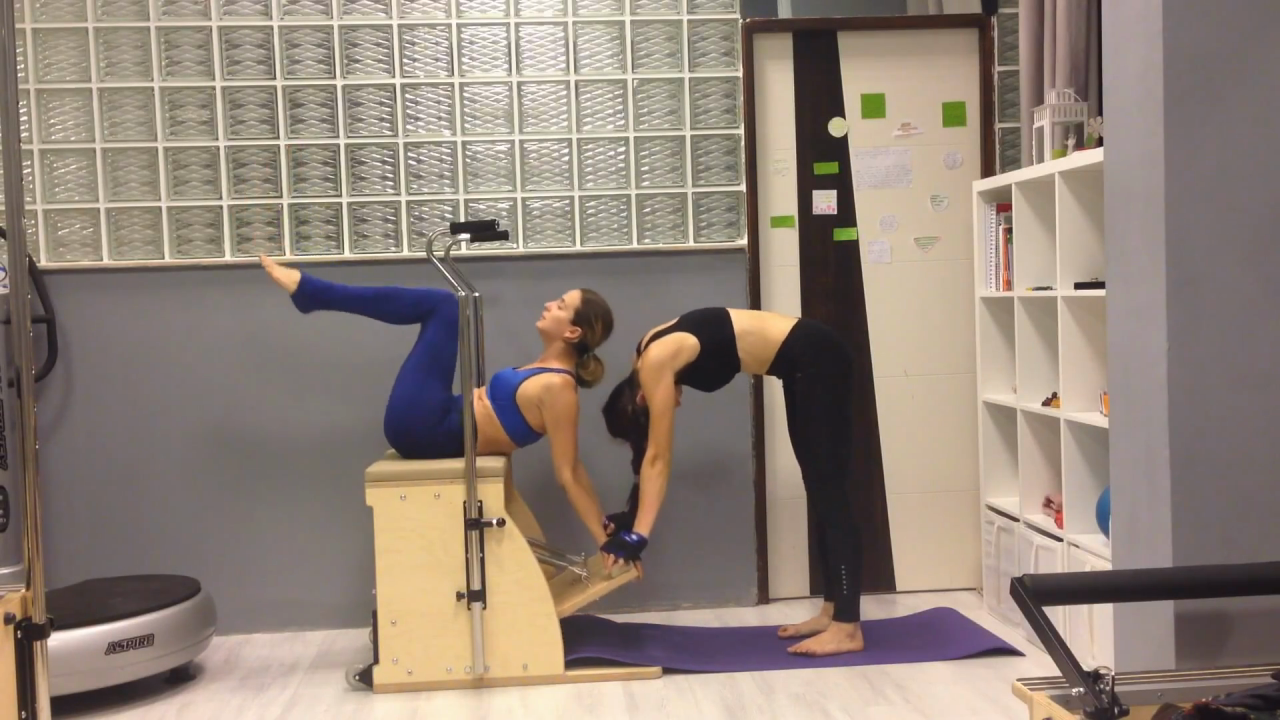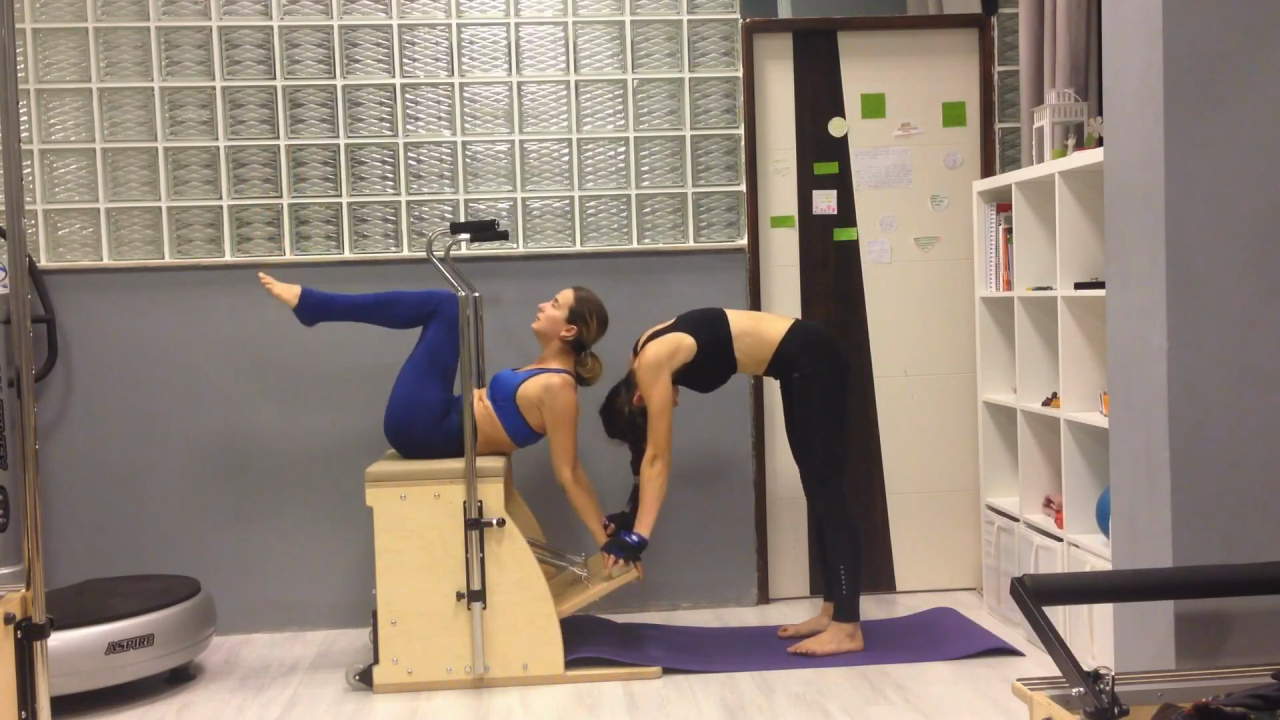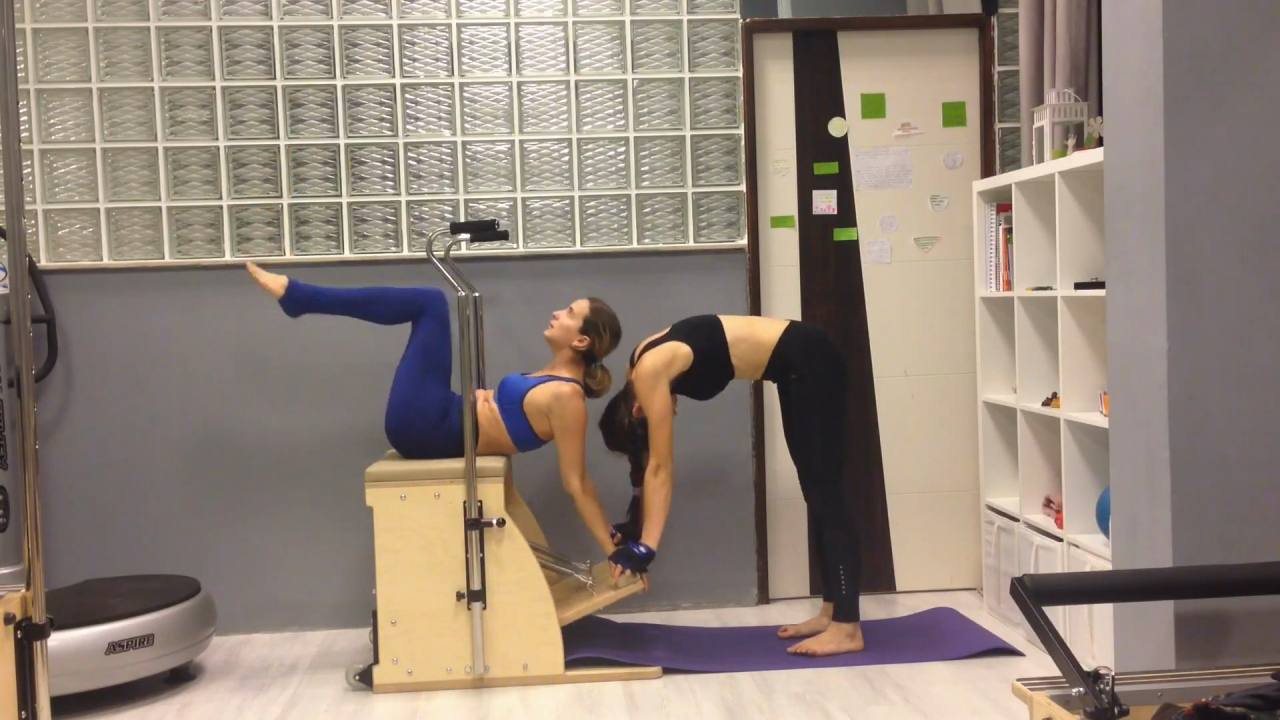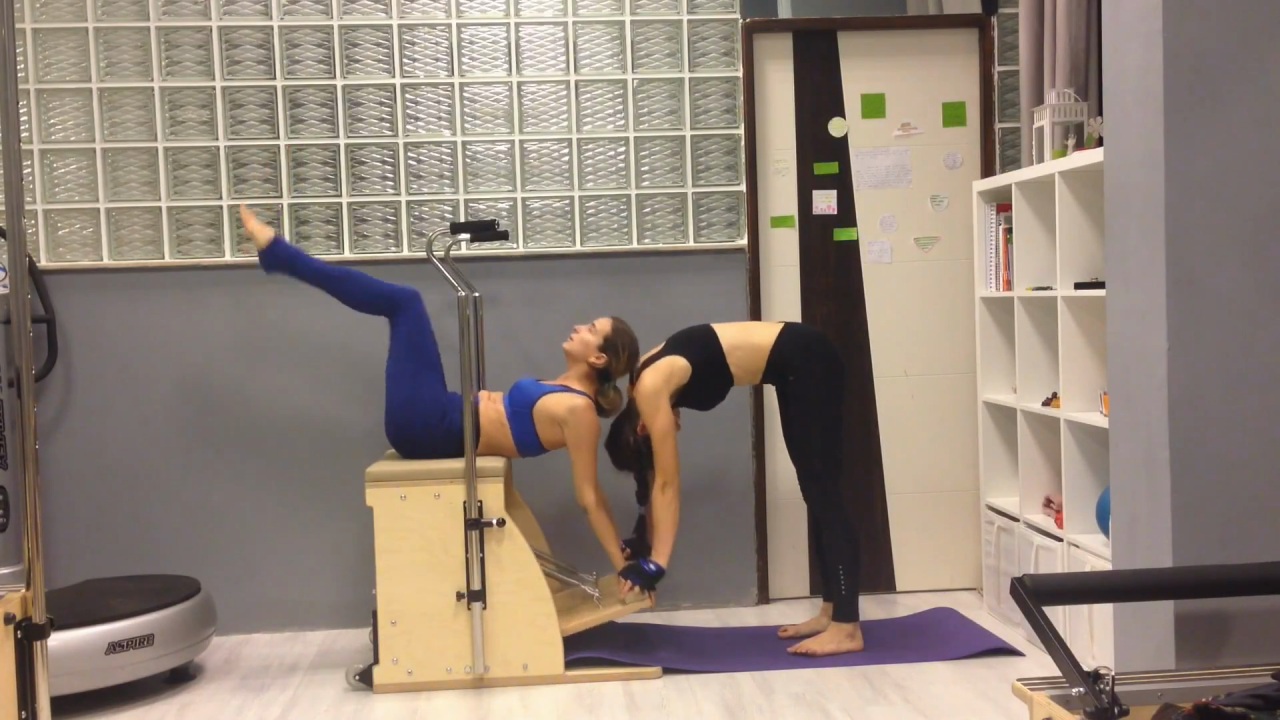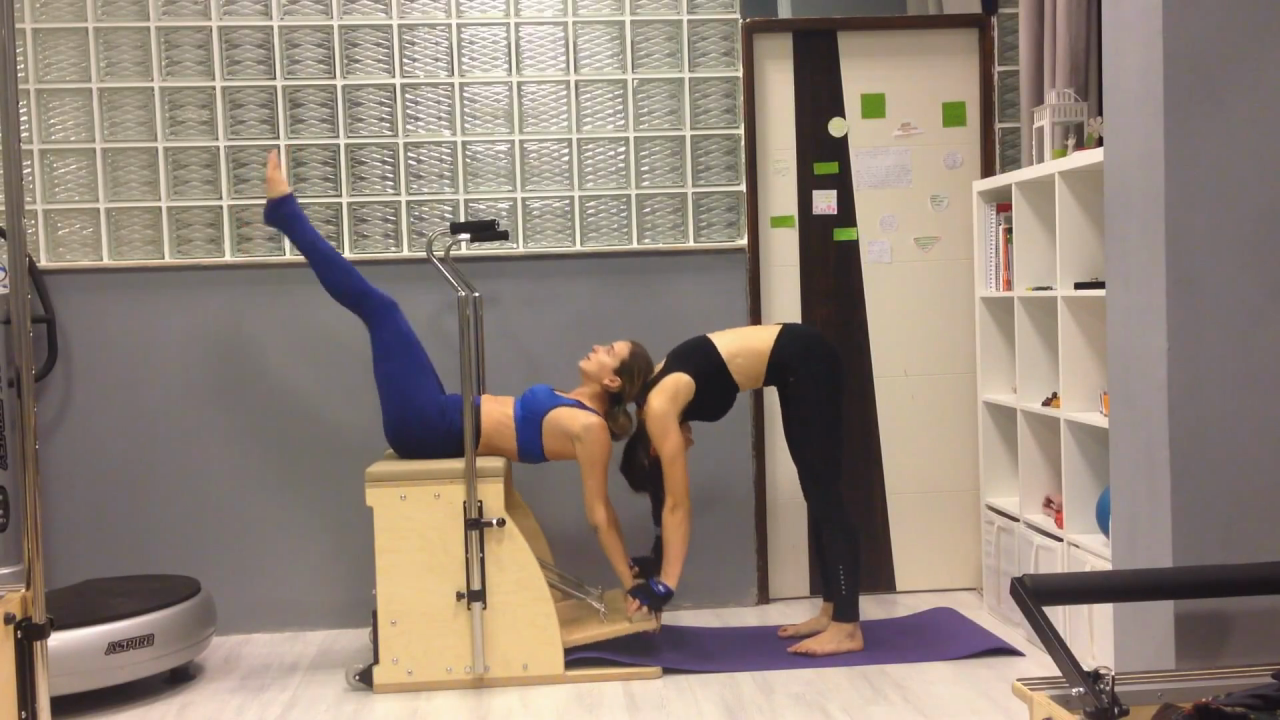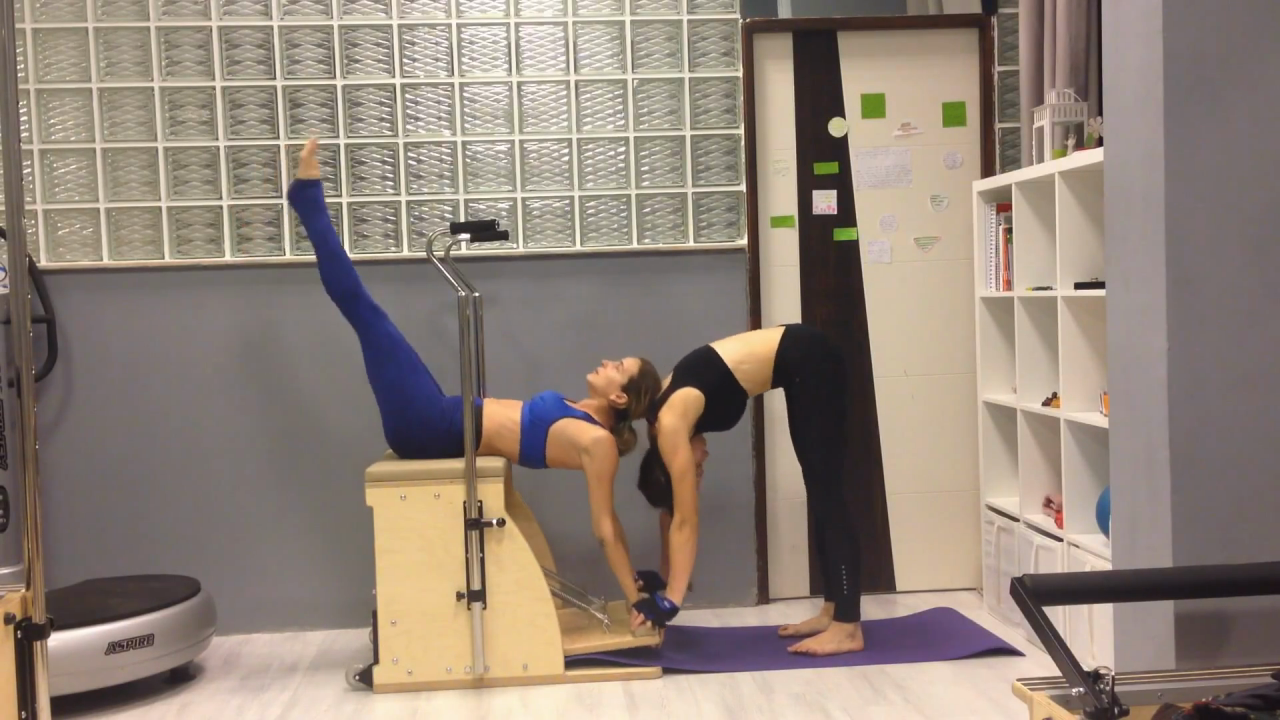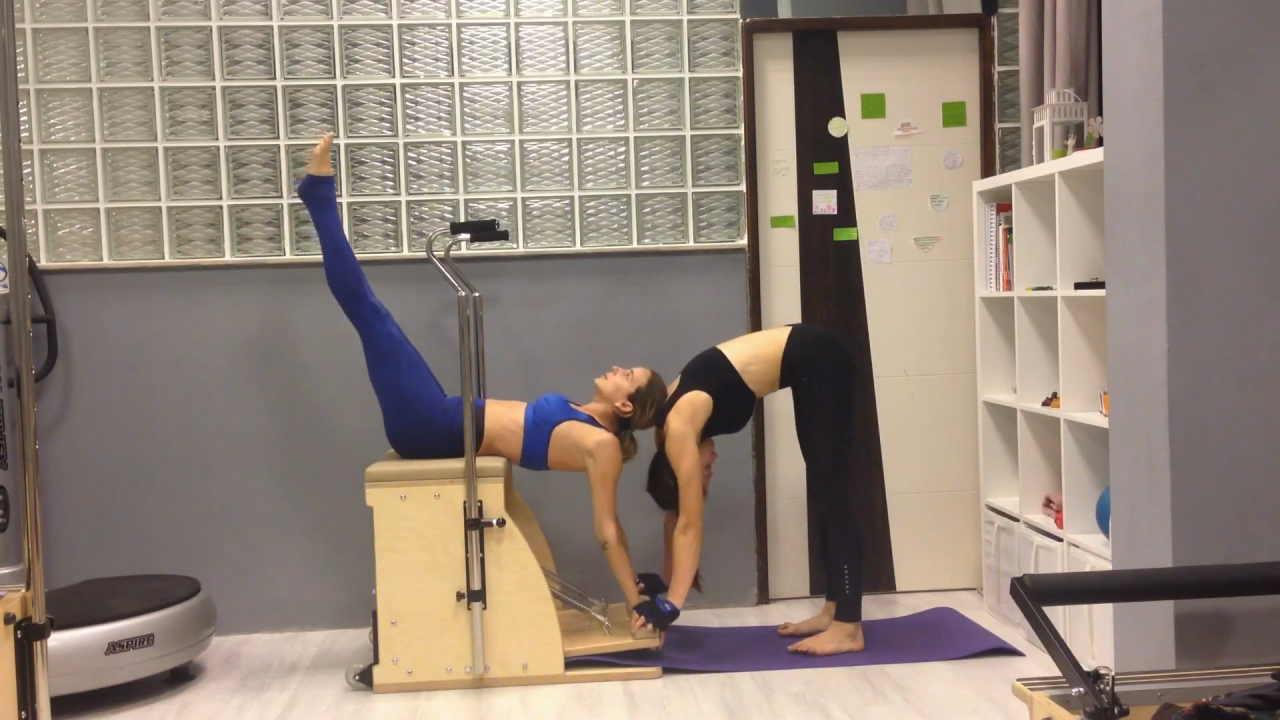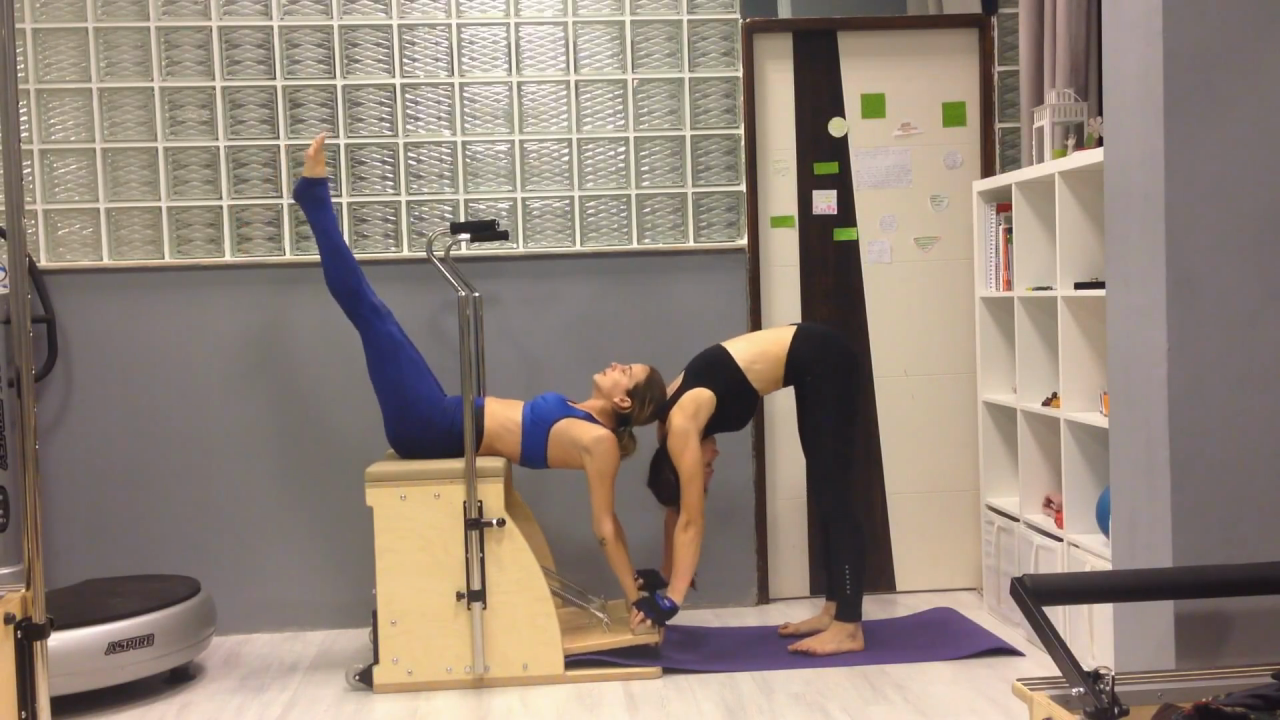
dt=0.2s
person 1, frame 1
left shoulder: (558, 388)
right shoulder: (550, 370)
left elbow: (569, 474)
left wrist: (606, 542)
left hip: (423, 430)
right hip: (431, 428)
left knee: (442, 305)
right knee: (442, 305)
left ankle: (306, 288)
right ankle: (308, 289)
person 1, frame 2
left shoulder: (557, 388)
right shoulder: (547, 371)
left elbow: (569, 474)
left wrist: (607, 542)
left hip: (423, 430)
right hip: (433, 427)
left knee: (444, 306)
right knee: (443, 305)
left ankle: (309, 301)
right ankle: (310, 301)
person 1, frame 3
left shoulder: (567, 397)
right shoulder: (554, 378)
left elbow: (577, 483)
left wrist: (613, 551)
left hip: (426, 432)
right hip: (435, 427)
left knee: (430, 305)
right knee: (430, 304)
left ankle: (294, 292)
right ankle: (295, 293)
person 1, frame 4
left shoulder: (579, 410)
right shoulder: (566, 391)
left elbow: (590, 497)
left wrist: (623, 565)
left hip: (428, 431)
right hip: (440, 425)
left knee: (405, 305)
right knee: (404, 303)
left ankle: (276, 250)
right ankle: (276, 251)
person 1, frame 5
left shoulder: (590, 428)
right shoulder: (576, 408)
left elbow: (600, 515)
left wrist: (633, 586)
left hip: (429, 430)
right hip: (441, 424)
left knee: (380, 311)
right knee: (380, 310)
left ankle: (285, 209)
person 1, frame 6
left shoulder: (597, 440)
right shoulder: (583, 418)
left elbow: (606, 529)
left wrist: (636, 598)
left hip: (431, 430)
right hip: (443, 423)
left knee: (367, 315)
right knee: (367, 314)
left ankle: (309, 195)
person 1, frame 7
left shoulder: (601, 445)
right shoulder: (586, 421)
left elbow: (607, 532)
left wrist: (638, 603)
left hip: (434, 430)
right hip: (446, 421)
left knee: (370, 314)
right knee: (371, 315)
left ankle: (322, 192)
person 1, frame 8
left shoulder: (598, 441)
right shoulder: (583, 418)
left elbow: (605, 528)
left wrist: (636, 598)
left hip: (432, 431)
right hip: (443, 422)
left knee: (370, 313)
right knee: (372, 313)
person 2, frame 1
left shoulder: (656, 362)
right shoulder: (652, 354)
left elbow: (657, 458)
right elbow: (654, 455)
left wrist: (637, 534)
right wrist: (632, 517)
left hip: (817, 360)
right hip: (805, 363)
left knee: (828, 494)
right knee: (821, 493)
left ankle: (847, 629)
right ankle: (833, 612)
person 2, frame 2
left shoulder: (652, 362)
right shoulder: (647, 355)
left elbow: (657, 458)
right elbow: (653, 454)
left wrist: (638, 535)
right wrist: (632, 516)
left hip: (814, 360)
right hip: (802, 364)
left knee: (826, 494)
right knee: (819, 493)
left ankle: (847, 629)
right ankle: (833, 613)
person 2, frame 3
left shoulder: (650, 373)
right shoulder: (644, 364)
left elbow: (660, 468)
right elbow: (653, 464)
left wrist: (645, 546)
right wrist: (636, 525)
left hip: (811, 362)
right hip: (799, 365)
left knee: (824, 494)
right knee: (817, 493)
left ankle: (847, 628)
right ankle: (832, 613)
person 2, frame 4
left shoulder: (650, 389)
right shoulder: (647, 379)
left elbow: (667, 484)
right elbow: (657, 480)
left wrist: (656, 563)
right wrist: (645, 543)
left hip: (807, 362)
right hip: (796, 365)
left knee: (823, 494)
right knee: (815, 493)
left ankle: (847, 628)
right ankle: (832, 613)
person 2, frame 5
left shoulder: (659, 410)
right shoulder: (655, 402)
left elbow: (677, 505)
right elbow: (669, 503)
left wrist: (664, 584)
right wrist: (656, 562)
left hip: (808, 362)
right hip: (797, 363)
left knee: (823, 495)
right knee: (817, 494)
left ankle: (847, 628)
right ankle: (833, 612)
person 2, frame 6
left shoulder: (671, 426)
right shoulder: (664, 419)
left elbow: (685, 521)
right elbow: (674, 515)
left wrist: (670, 600)
right wrist: (663, 583)
left hip: (811, 362)
right hip: (801, 363)
left knee: (825, 495)
right knee: (820, 494)
left ankle: (848, 628)
right ankle: (834, 612)
person 2, frame 7
left shoulder: (679, 430)
right shoulder: (671, 423)
left elbow: (689, 525)
right elbow: (678, 516)
left wrist: (671, 603)
right wrist: (667, 585)
left hip: (819, 361)
right hip: (808, 361)
left knee: (831, 494)
right knee: (824, 492)
left ankle: (848, 628)
right ankle: (835, 611)
person 2, frame 8
left shoulder: (682, 427)
right shoulder: (672, 420)
left elbow: (691, 522)
right elbow: (676, 512)
left wrist: (670, 599)
right wrist: (665, 579)
left hip: (824, 361)
right hip: (813, 361)
left knee: (832, 495)
right knee: (824, 492)
left ankle: (849, 628)
right ankle: (835, 611)
